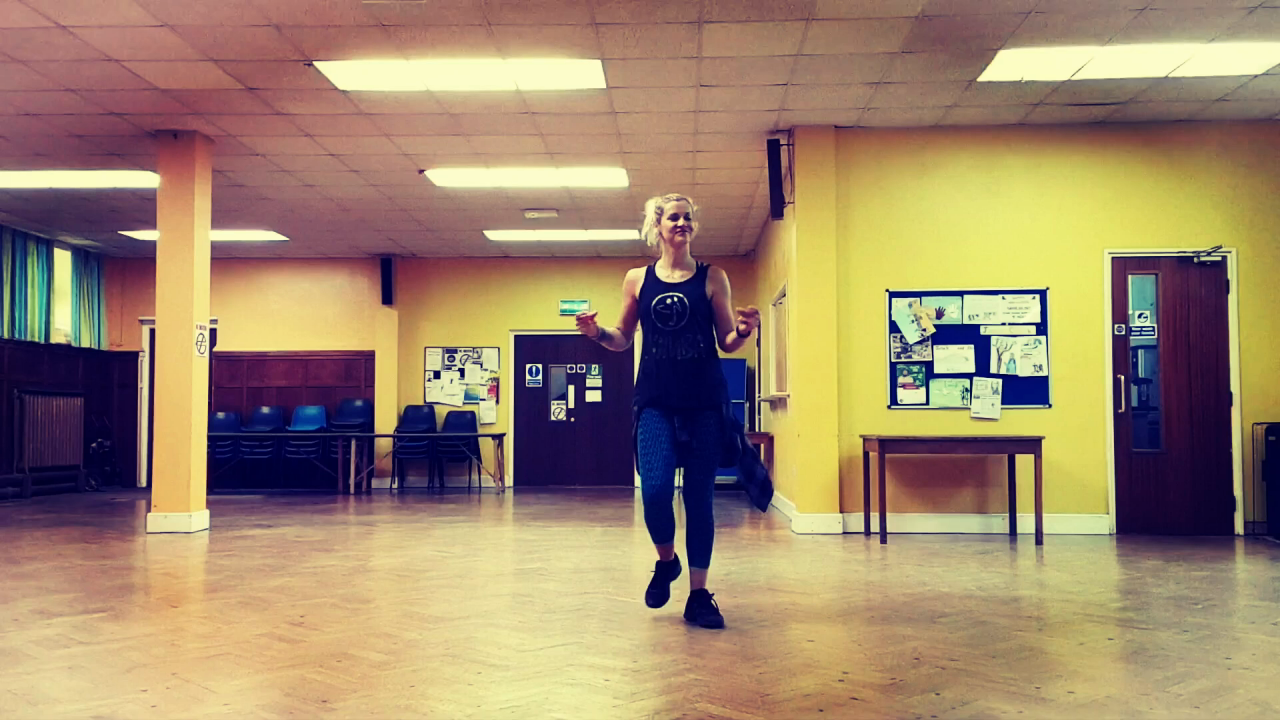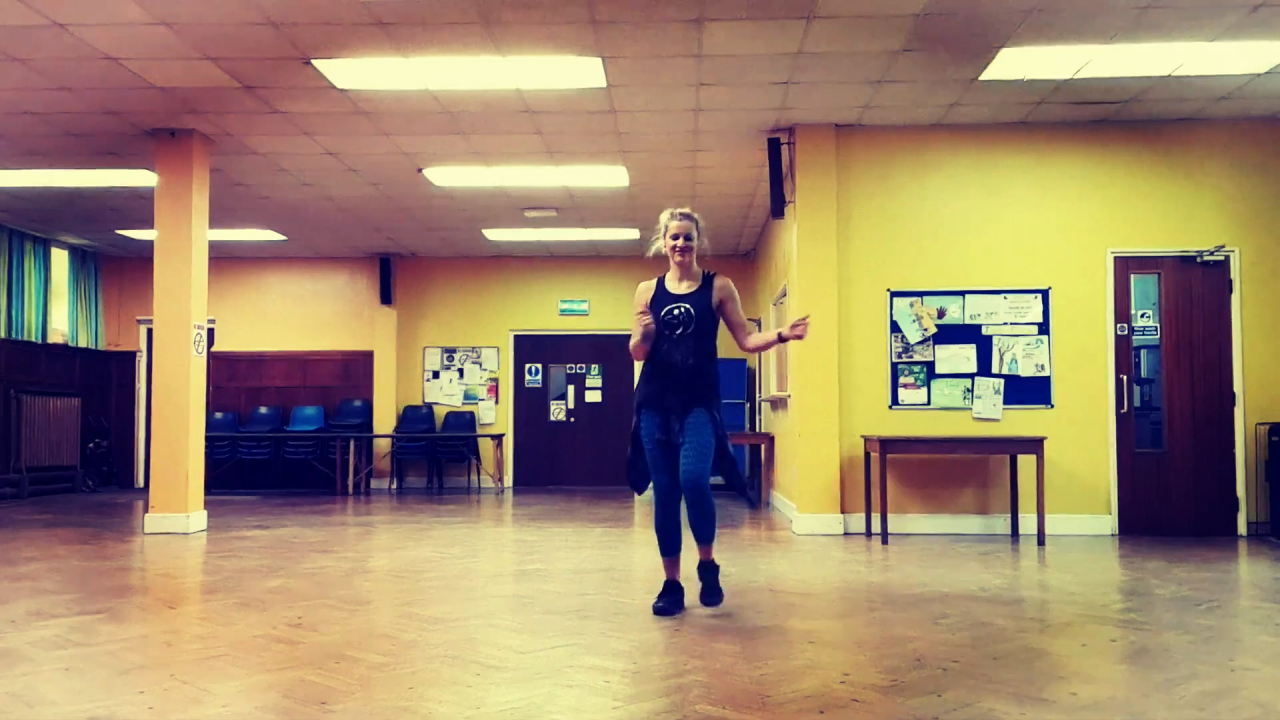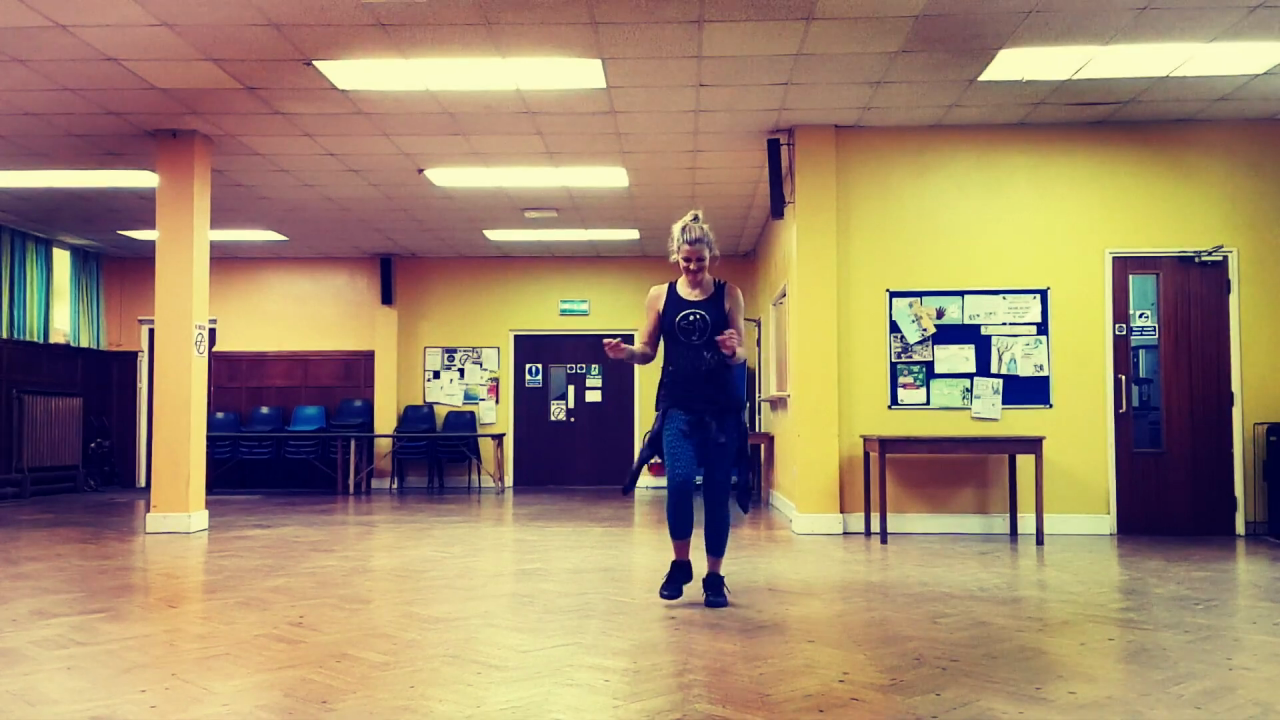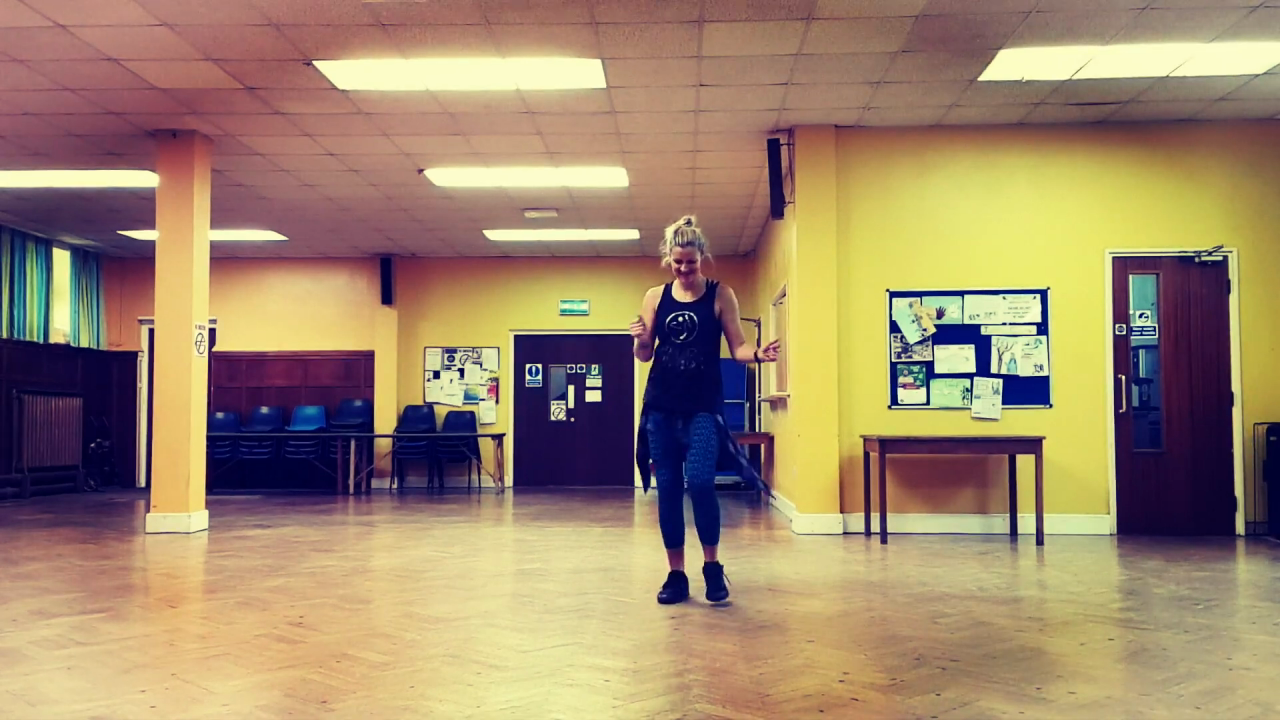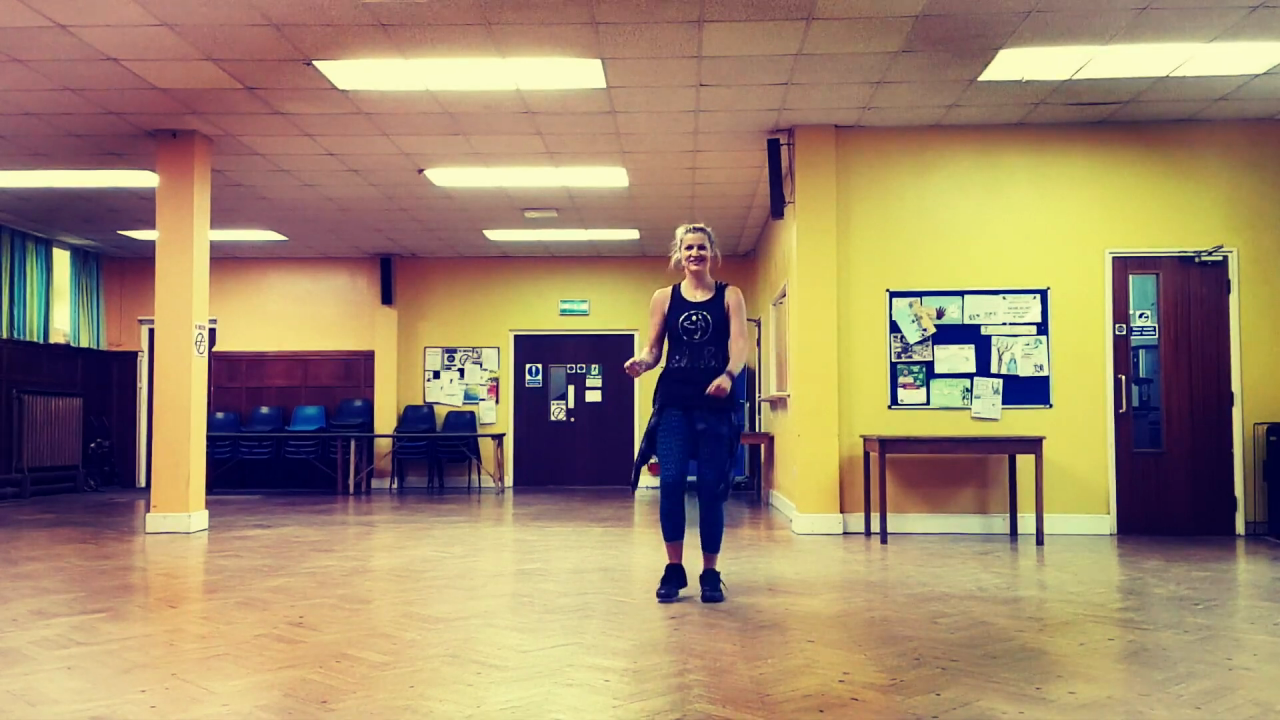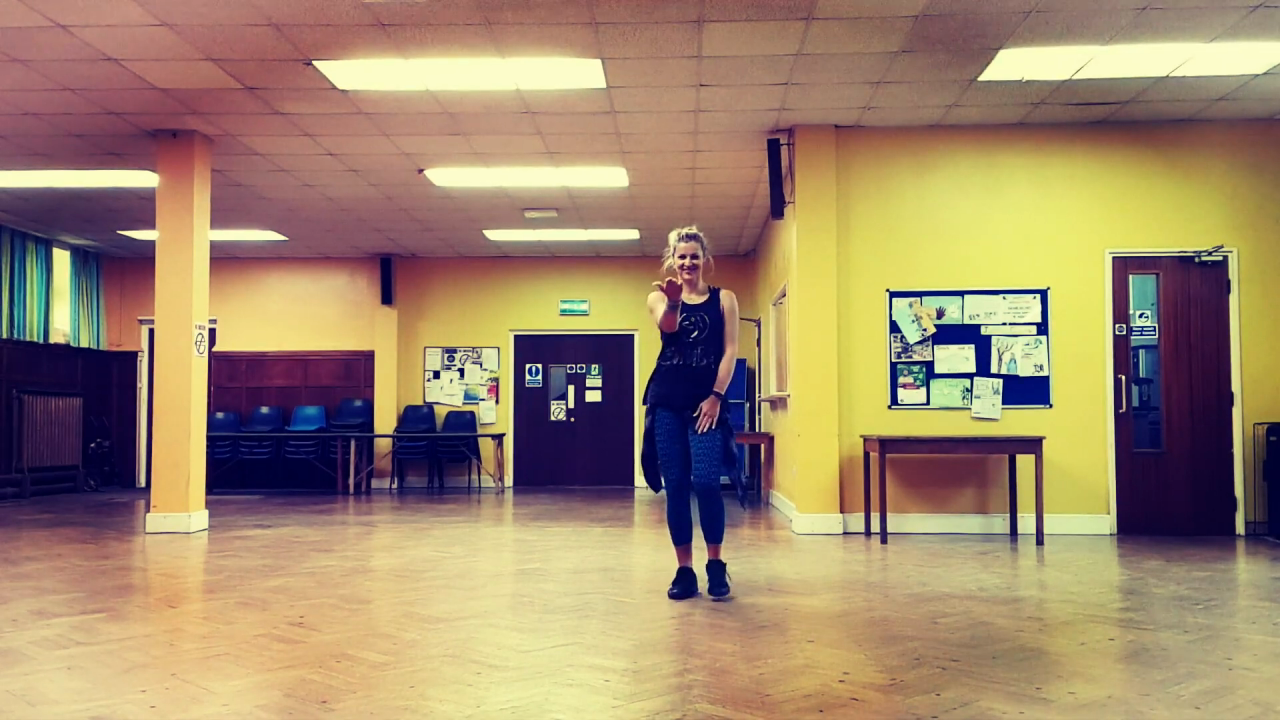
dt=0.5s
person 1, frame 1
left shoulder: (713, 278)
right shoulder: (637, 279)
left elbow: (727, 342)
right elbow: (623, 339)
left wrist: (743, 332)
right wrist: (597, 333)
left hip: (704, 401)
right hip: (654, 401)
left knee: (699, 497)
right knee: (655, 491)
left ankle: (699, 595)
right ankle: (666, 561)
person 1, frame 2
left shoulder: (719, 287)
right shoulder: (647, 290)
left elbow: (746, 339)
right elbow: (638, 353)
left wrist: (782, 335)
right wrist: (642, 334)
left hip: (699, 403)
right hip: (655, 403)
left knee: (694, 482)
right knee: (666, 494)
left ankle: (707, 564)
right ankle: (671, 584)
person 1, frame 3
left shoulder: (729, 294)
right shoulder: (660, 295)
left elbow: (742, 351)
right elbow: (647, 350)
left wrist: (732, 350)
right wrist: (626, 352)
left hip: (723, 405)
right hip: (679, 403)
left knee: (717, 491)
right knee: (681, 480)
left ankle: (714, 577)
right ankle: (680, 563)
person 1, frame 4
left shoulder: (720, 295)
right shoulder: (655, 297)
left elbow: (737, 346)
right elbow: (645, 354)
left wrist: (759, 354)
right wrist: (639, 340)
left hip: (703, 406)
right hip: (662, 404)
left knee: (701, 484)
right knee: (668, 490)
left ankle: (712, 566)
right ankle: (676, 575)
person 1, frame 5
left shoulder: (730, 296)
right shoulder: (664, 298)
left elbow: (739, 345)
right elbow: (652, 350)
left wrist: (729, 376)
right wrist: (640, 363)
left hip: (715, 401)
right hip: (673, 401)
left knee: (710, 489)
right knee: (671, 482)
left ankle: (710, 573)
right ankle: (674, 567)
person 1, frame 6
left shoulder: (724, 299)
right shoulder: (659, 296)
left elbow: (730, 352)
right elbow: (667, 327)
left wrist: (716, 397)
right wrist: (673, 302)
left hip: (707, 401)
right hip: (667, 401)
left knee: (707, 483)
right knee: (676, 487)
left ankle: (715, 564)
right ankle: (684, 570)
